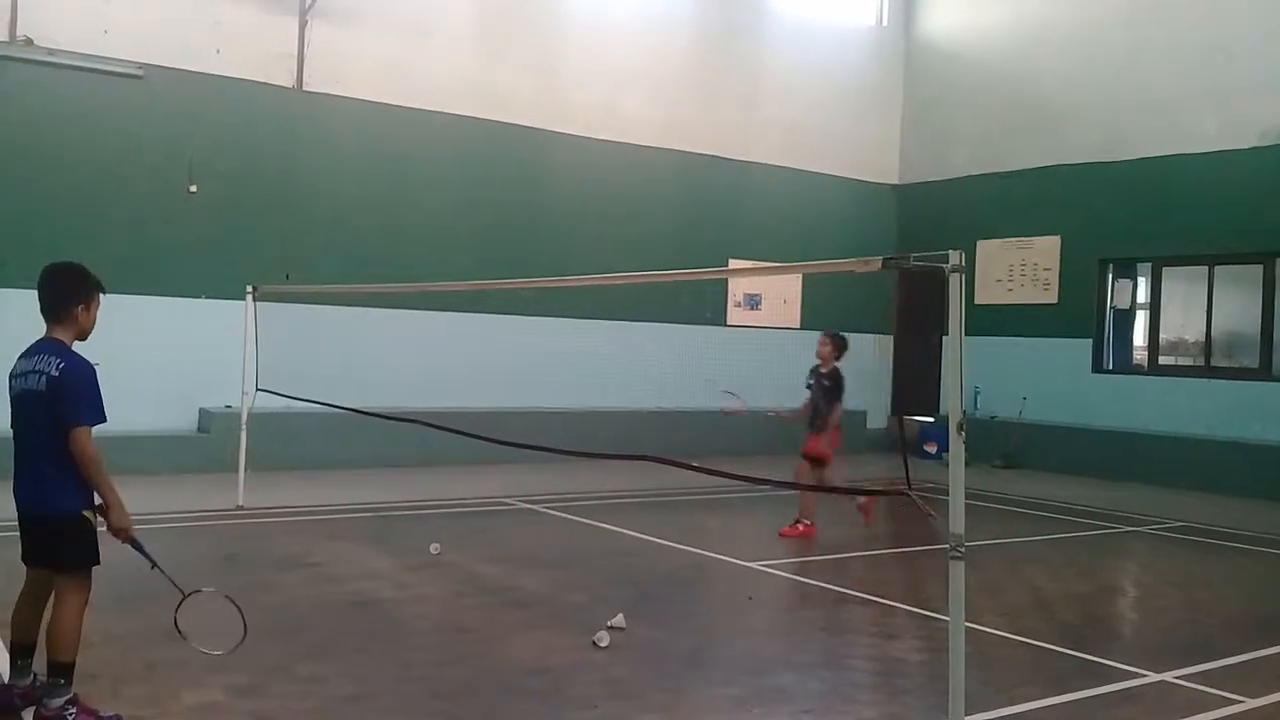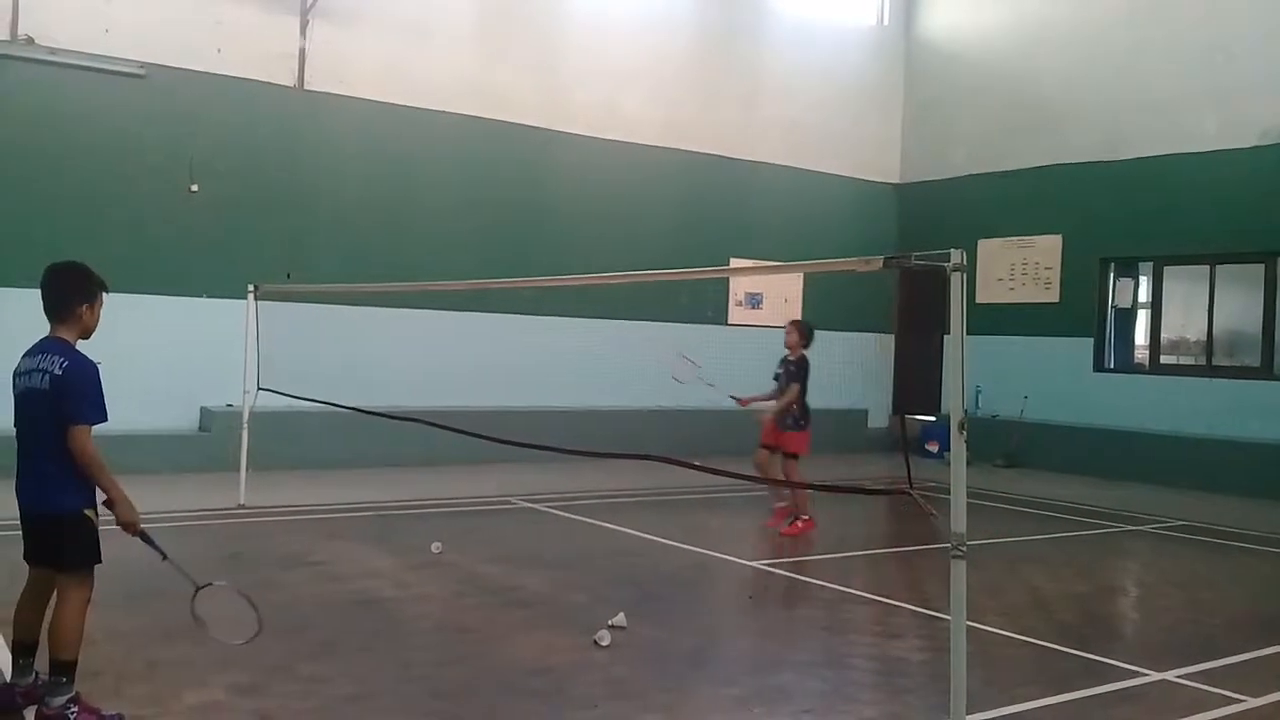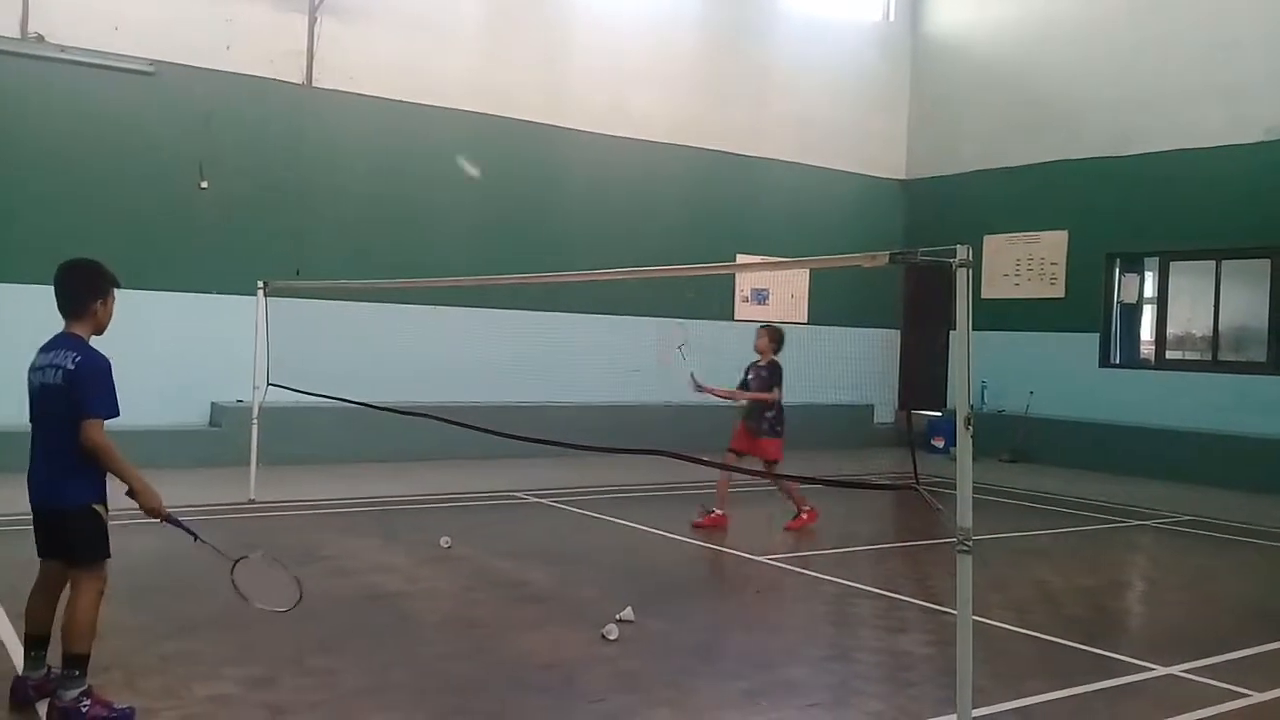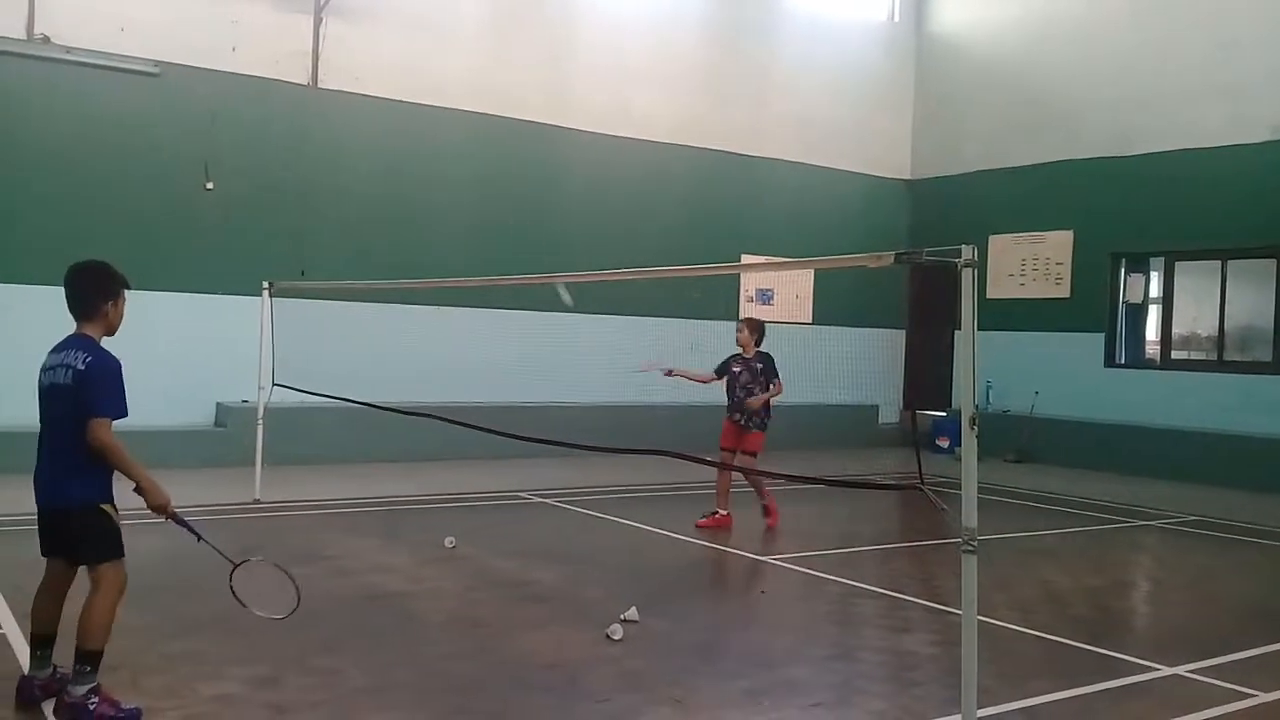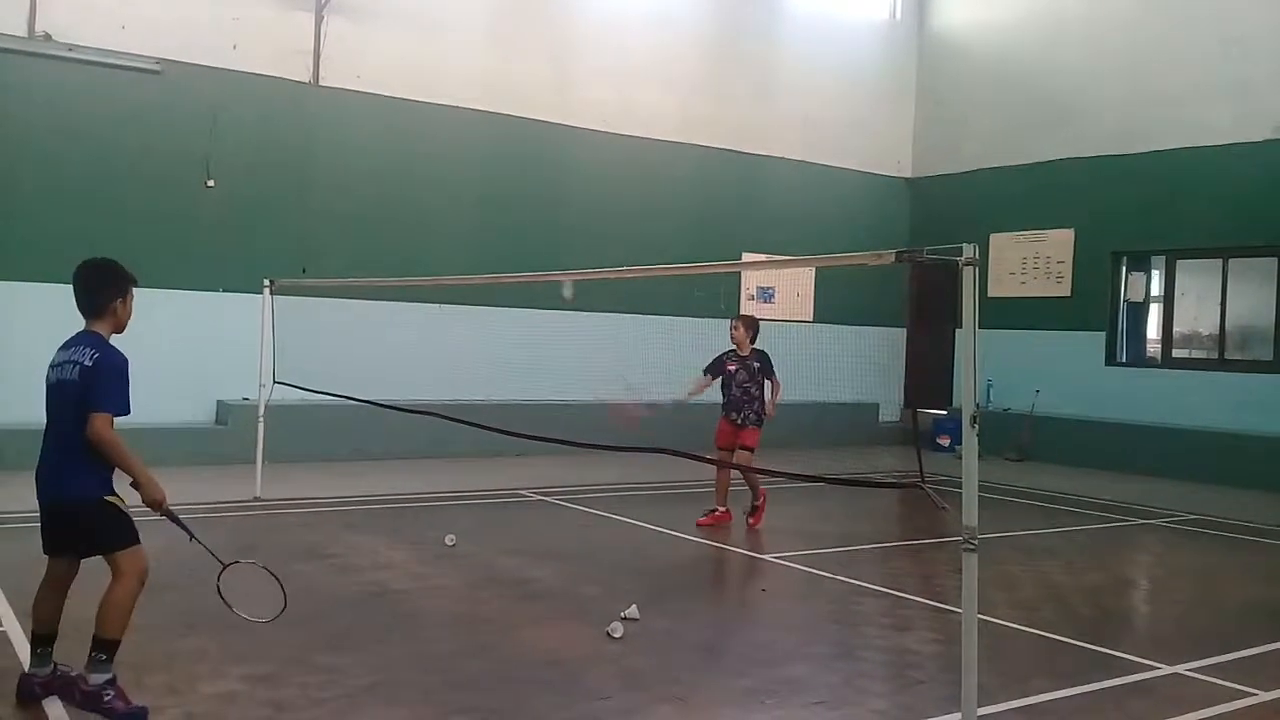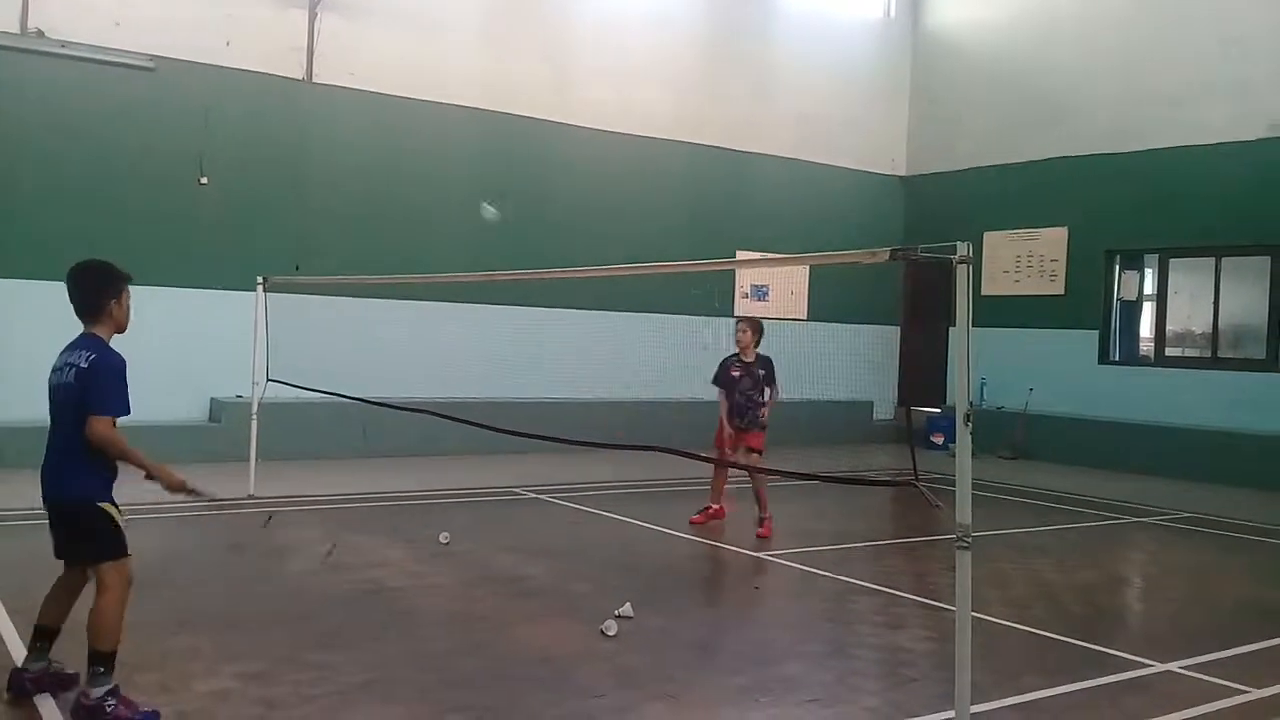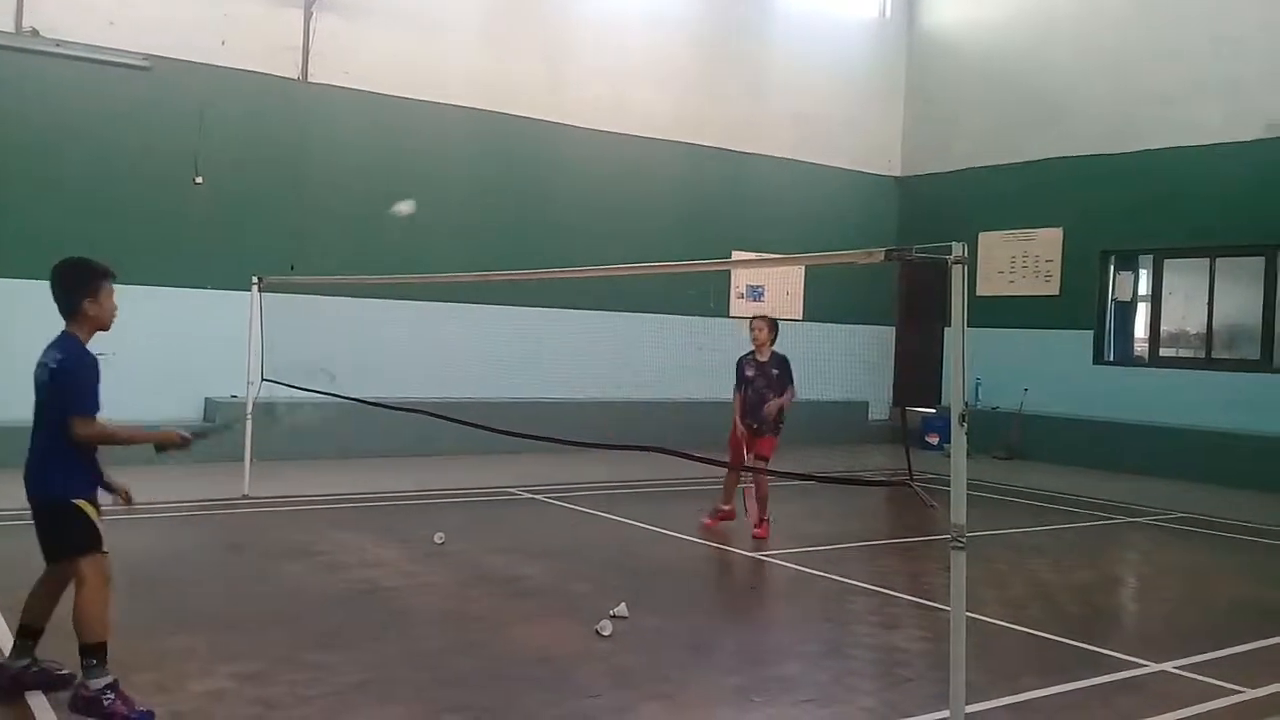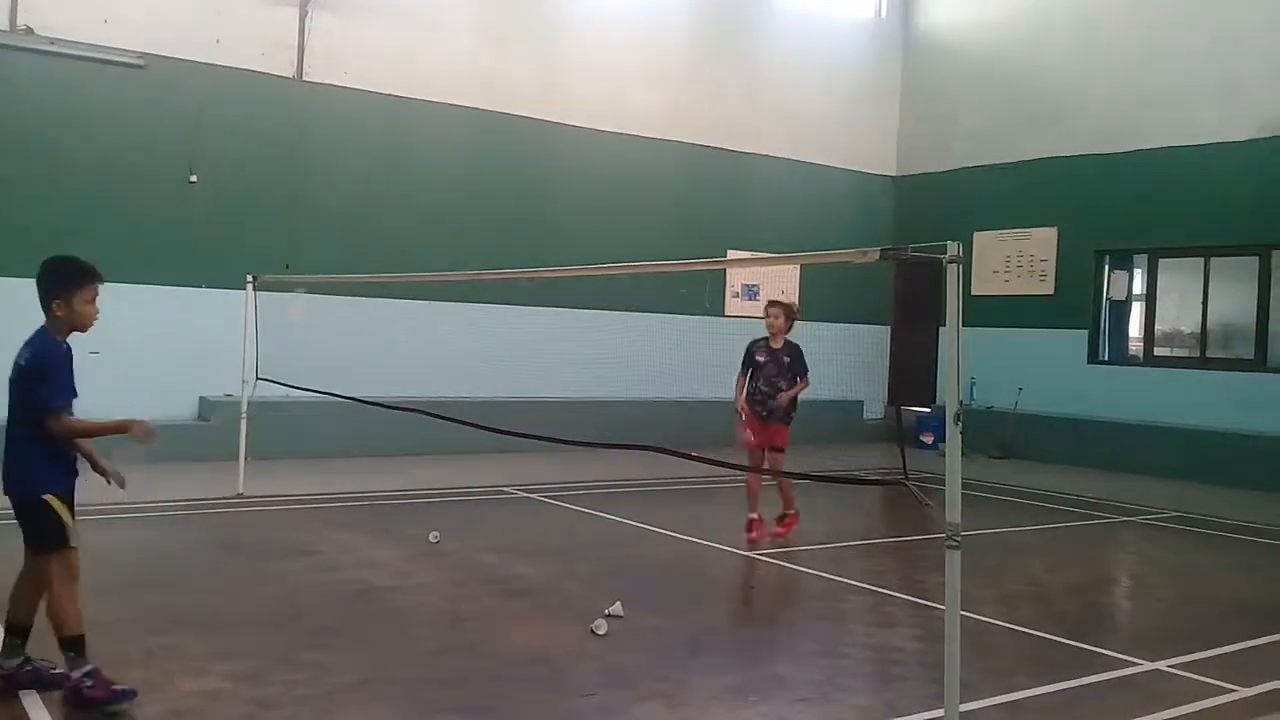
dt=0.2s
person 1, frame 1
right shoulder: (74, 369)
right elbow: (81, 445)
right wrist: (113, 504)
right hip: (65, 501)
left knee: (37, 584)
right knee: (72, 592)
person 1, frame 2
right shoulder: (78, 368)
right elbow: (79, 443)
right wrist: (118, 498)
right hip: (66, 500)
left knee: (39, 583)
right knee: (74, 591)
person 1, frame 3
left shoulder: (43, 357)
right shoulder: (90, 363)
right elbow: (92, 436)
right wrist: (138, 485)
left hip: (46, 488)
right hip: (77, 493)
left knee: (51, 577)
right knee: (88, 585)
left ankle: (33, 676)
person 1, frame 4
left shoulder: (55, 357)
right shoulder: (101, 363)
right elbow: (99, 435)
right wrist: (146, 483)
left hip: (52, 487)
right hip: (83, 493)
left knee: (57, 575)
right knee: (108, 582)
left ankle: (39, 675)
person 1, frame 5
left shoulder: (65, 354)
right shoulder: (108, 359)
right elbow: (98, 429)
right wrist: (143, 478)
left hip: (54, 481)
right hip: (85, 487)
left knee: (59, 572)
right knee: (132, 568)
left ankle: (39, 672)
right ankle: (98, 679)
person 1, frame 6
left shoulder: (69, 356)
right shoulder: (106, 361)
right elbow: (98, 431)
right wrist: (156, 469)
left hip: (62, 484)
right hip: (84, 488)
left knee: (76, 574)
right knee: (115, 579)
left ankle: (34, 667)
person 1, frame 7
left shoulder: (59, 353)
right shoulder: (78, 359)
right elbow: (83, 430)
left wrist: (104, 479)
right wrist: (153, 436)
left hip: (53, 481)
right hip: (64, 485)
left knee: (59, 571)
right knee: (94, 575)
person 1, frame 8
left shoulder: (53, 351)
right shoulder: (46, 355)
right elbow: (57, 425)
left wrist: (97, 462)
right wrist: (122, 427)
left hip: (41, 476)
right hip: (39, 480)
left knee: (39, 567)
right knee: (63, 569)
right ankle: (81, 674)
person 2, frame 1
left shoulder: (835, 376)
right shoulder: (814, 372)
left elbow: (837, 408)
left wrist: (826, 437)
left hip: (826, 432)
right hip: (816, 429)
left knee: (802, 472)
right knee: (819, 477)
left ankle: (805, 523)
right ankle: (861, 501)
person 2, frame 2
left shoulder: (801, 363)
right shoulder: (784, 361)
left elbow: (793, 393)
left wrist: (772, 411)
right wrist: (750, 399)
left hip: (794, 422)
right hip: (778, 420)
left knee: (789, 470)
right knee: (761, 460)
left ankle: (805, 518)
right ankle: (783, 503)
person 2, frame 3
left shoulder: (774, 367)
right shoulder: (752, 368)
left elbow: (774, 396)
right elbow: (737, 394)
left wrist: (748, 396)
right wrist: (708, 389)
left hip: (769, 427)
right hip: (748, 423)
left knee: (774, 473)
right knee: (728, 463)
left ankle: (805, 511)
right ankle: (717, 513)
person 2, frame 4
left shoulder: (764, 359)
right shoulder: (732, 361)
left elbow: (778, 386)
right elbow: (709, 377)
left wrist: (762, 398)
right wrist: (679, 372)
left hip: (755, 422)
right hip: (733, 419)
left knee: (746, 467)
right knee: (725, 463)
left ankle: (767, 501)
right ankle: (722, 513)
person 2, frame 5
left shoulder: (761, 358)
right shoulder: (725, 359)
left elbow: (775, 383)
right elbow: (706, 379)
left wrist: (771, 402)
right wrist: (690, 394)
left hip: (752, 419)
right hip: (728, 417)
left knee: (742, 464)
right knee: (722, 462)
left ankle: (758, 499)
right ankle: (721, 510)
person 2, frame 6
left shoulder: (765, 362)
right shoulder: (728, 363)
left elbow: (773, 390)
right elbow: (723, 395)
left wrist: (768, 407)
right wrist: (725, 423)
left hip: (755, 424)
right hip: (731, 421)
left knee: (753, 467)
right knee: (721, 464)
left ankle: (764, 517)
right ankle: (715, 507)
person 2, frame 7
left shoulder: (781, 362)
right shoulder: (744, 361)
left elbow: (790, 392)
right elbow: (737, 394)
left wrist: (777, 404)
right wrist: (738, 421)
left hip: (769, 425)
right hip: (744, 422)
left knee: (759, 471)
right knee: (735, 466)
left ankle: (763, 519)
right ankle: (724, 508)
person 2, frame 8
left shoulder: (793, 350)
right shoulder: (755, 346)
left elbow: (804, 381)
right elbow: (743, 374)
left wrist: (790, 393)
right wrist: (739, 398)
left hip: (780, 414)
right hip: (755, 411)
left knee: (776, 466)
right knee: (754, 464)
left ankle: (789, 513)
right ankle: (754, 520)
